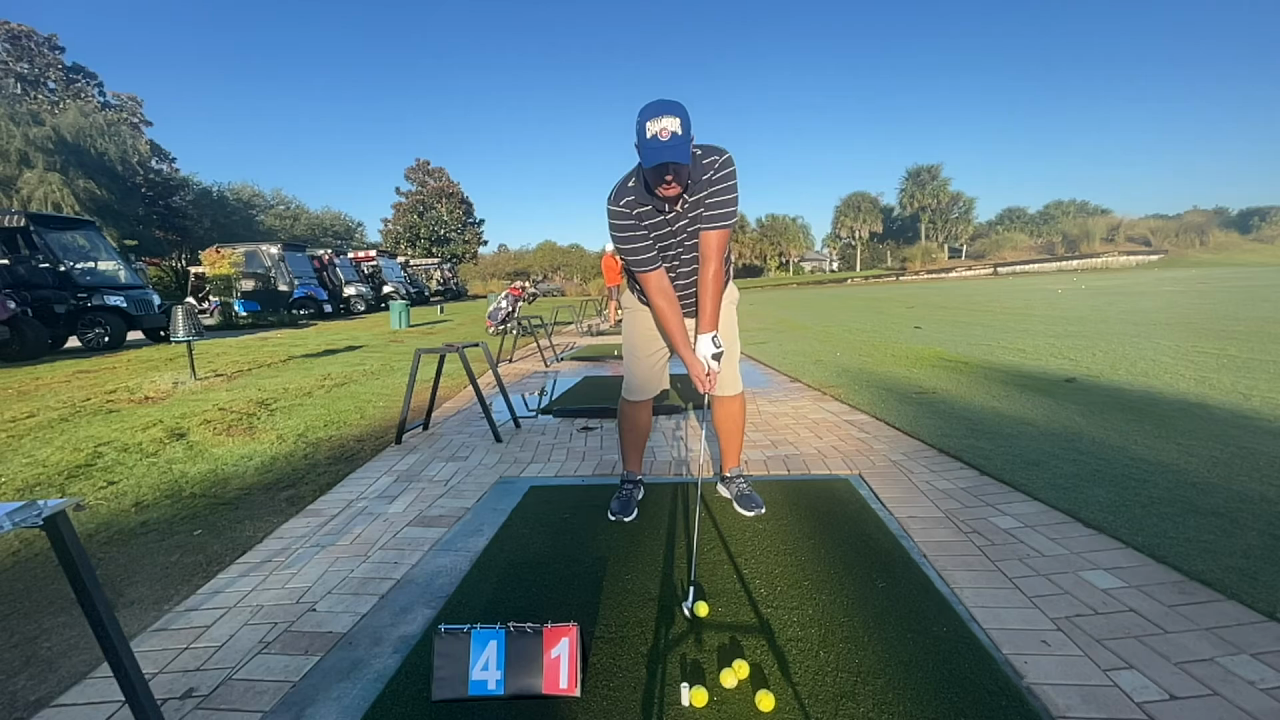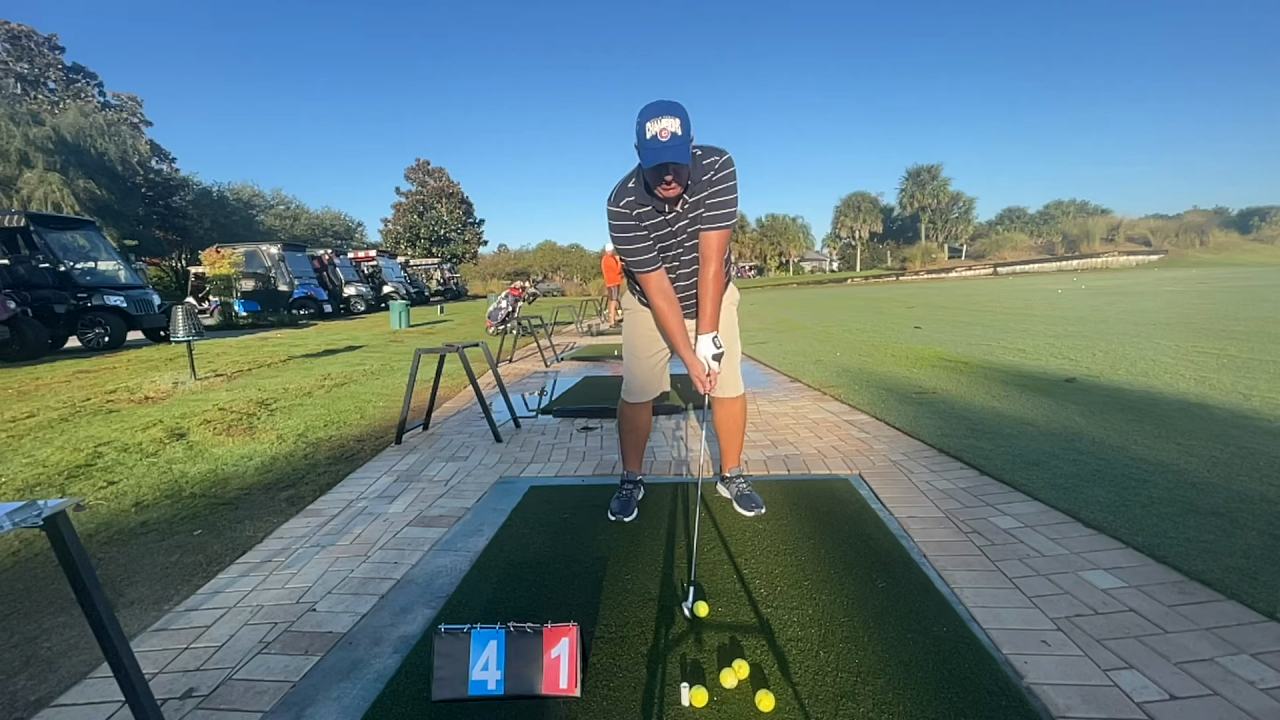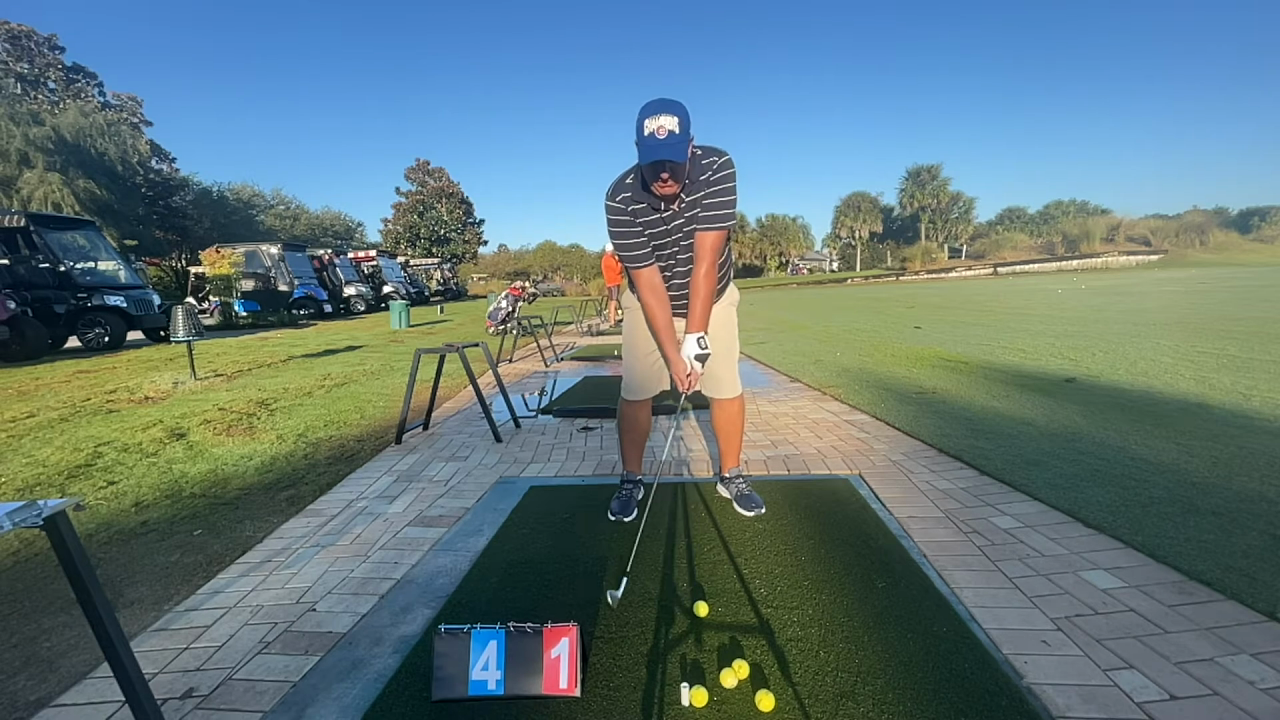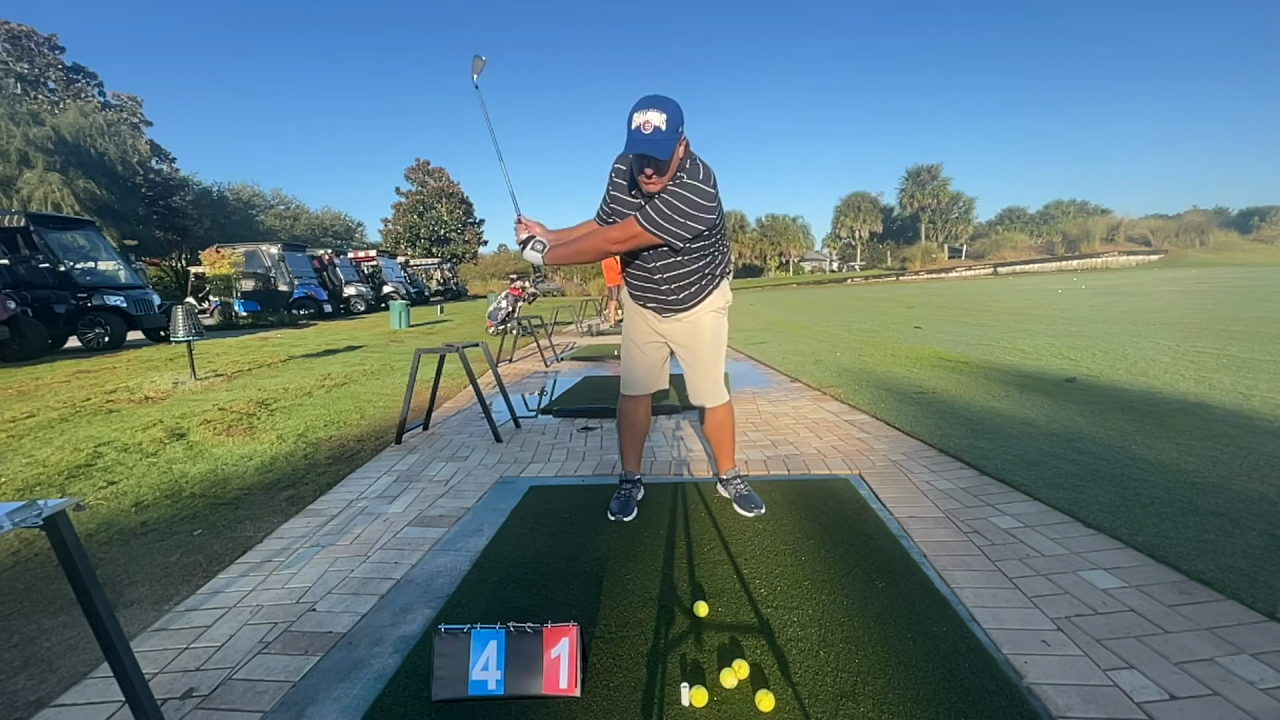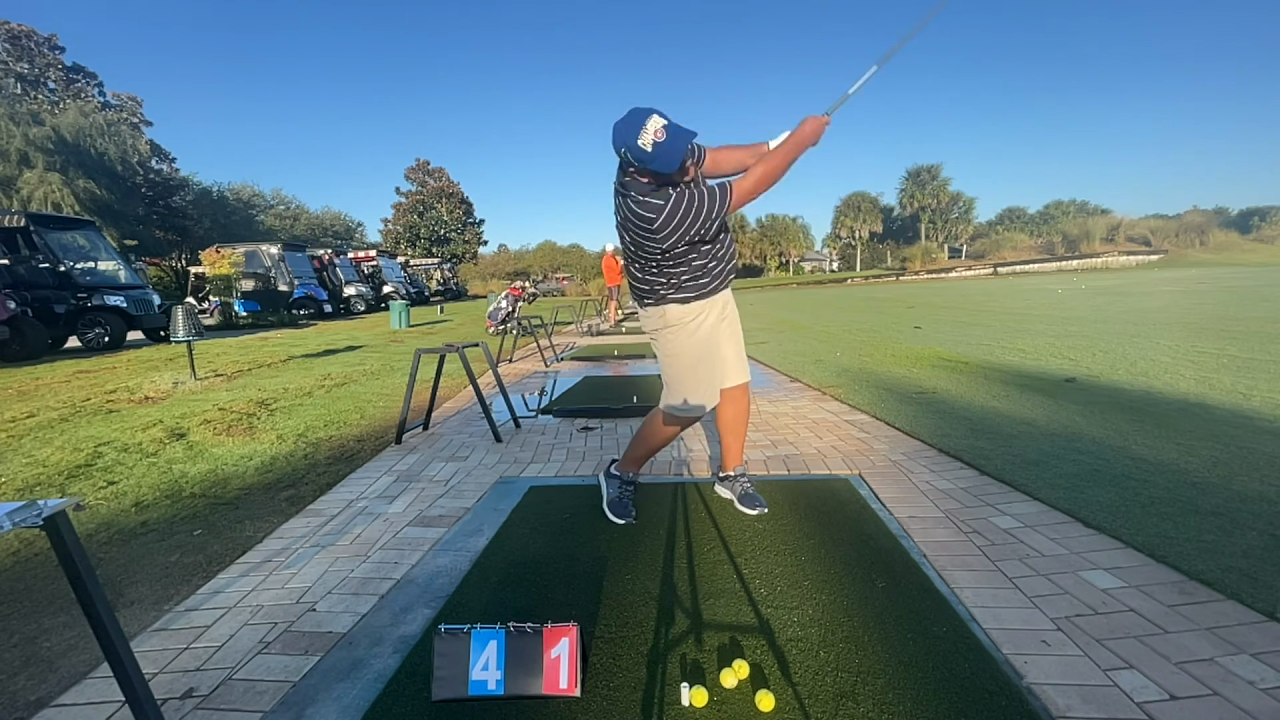
dt=1s
person 1, frame 1
left shoulder: (718, 166)
right shoulder: (623, 203)
left elbow: (711, 259)
right elbow: (656, 285)
left wrist: (708, 336)
right wrist: (687, 356)
left hip: (711, 294)
right hip: (650, 303)
left knee: (728, 385)
right knee: (637, 390)
left ankle: (731, 475)
right ankle: (631, 480)
person 1, frame 2
left shoulder: (718, 167)
right shoulder: (623, 204)
left elbow: (712, 260)
right elbow: (657, 286)
left wrist: (708, 336)
right wrist: (688, 358)
left hip: (712, 297)
right hip: (651, 305)
left knee: (729, 386)
right knee: (636, 392)
left ankle: (731, 475)
right ankle: (631, 480)
person 1, frame 3
left shoulder: (718, 168)
right shoulder: (621, 199)
left elbow: (705, 261)
right elbow: (648, 281)
left wrist: (696, 338)
right wrist: (672, 355)
left hip: (711, 299)
right hip: (649, 305)
left knee: (726, 388)
right knee: (636, 391)
left ankle: (730, 476)
right ankle: (631, 480)
person 1, frame 4
left shoulder: (695, 191)
right shoulder: (624, 168)
left elbow: (613, 242)
right elbow: (604, 223)
left wrist: (544, 253)
right wrist: (546, 236)
left hip: (698, 305)
right hip: (641, 303)
left knee: (710, 395)
right knee: (634, 391)
left ankle: (728, 476)
right ankle: (630, 480)
person 1, frame 5
left shoulder: (664, 151)
right shoulder: (651, 208)
right elbow: (742, 192)
left wrist: (775, 146)
right wrist: (798, 144)
left hip: (711, 293)
right hip: (675, 311)
left knee: (734, 384)
right knee: (687, 407)
left ankle: (731, 476)
right ankle: (622, 473)
